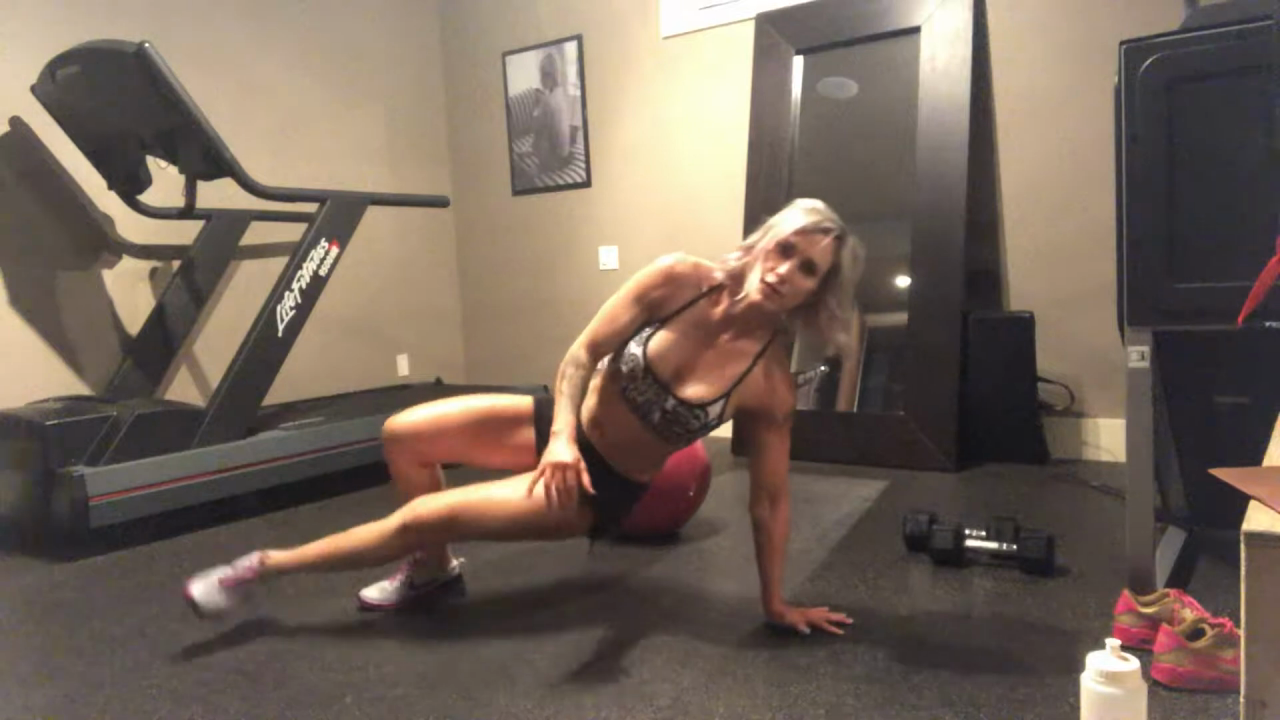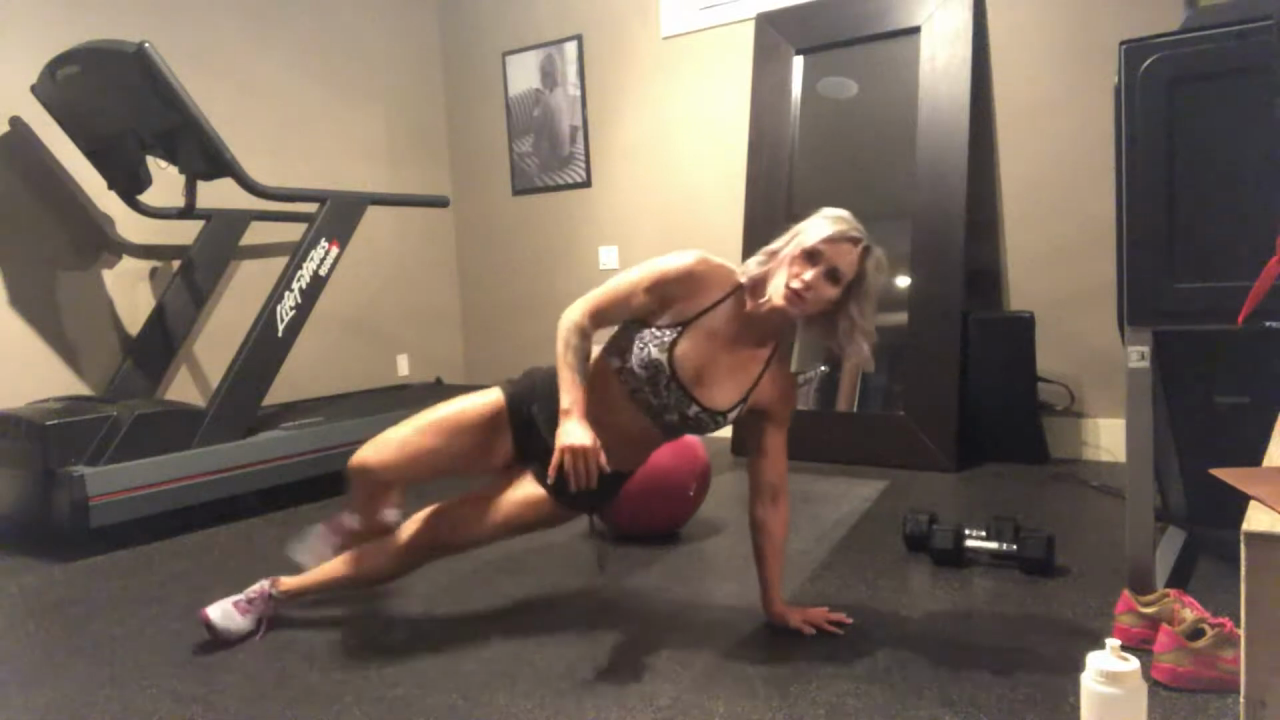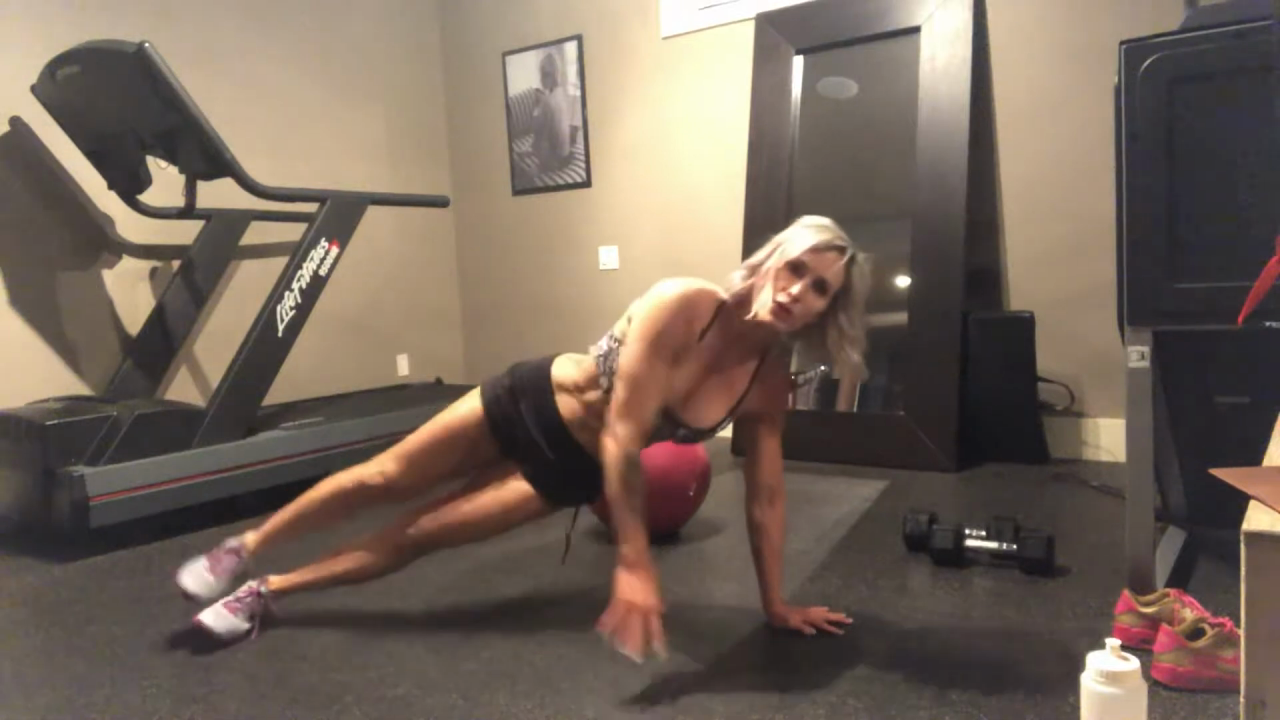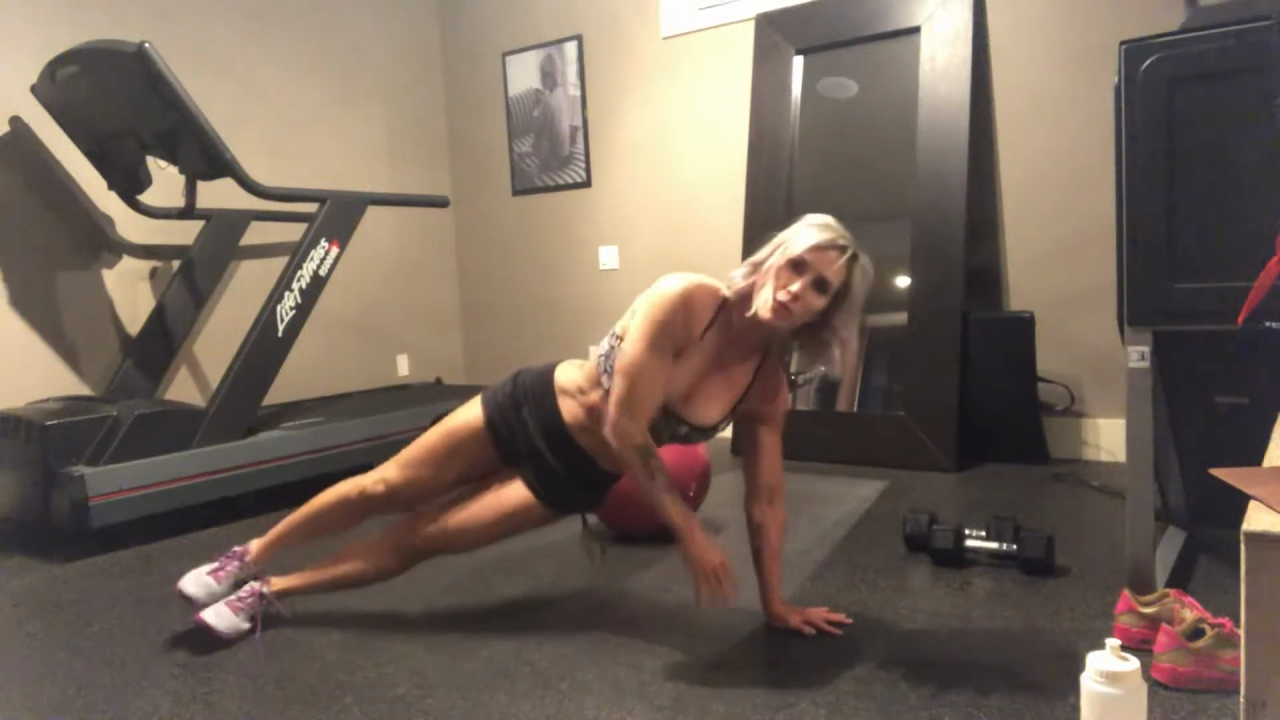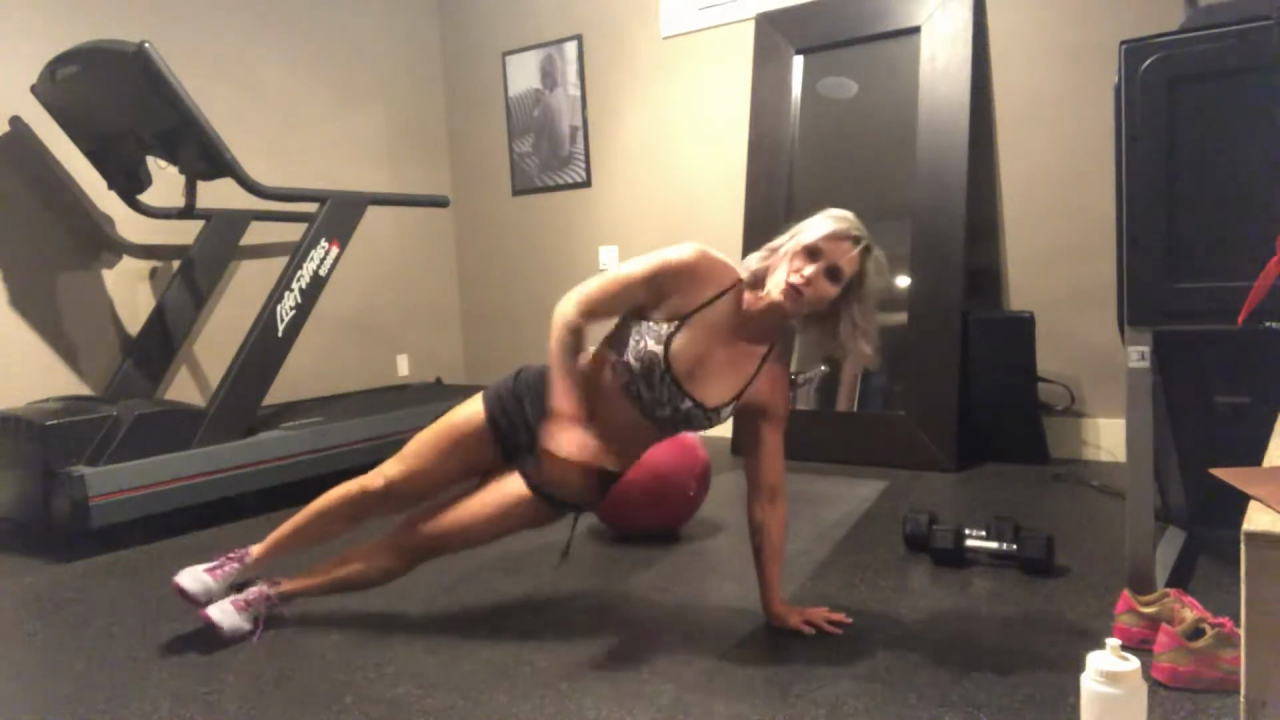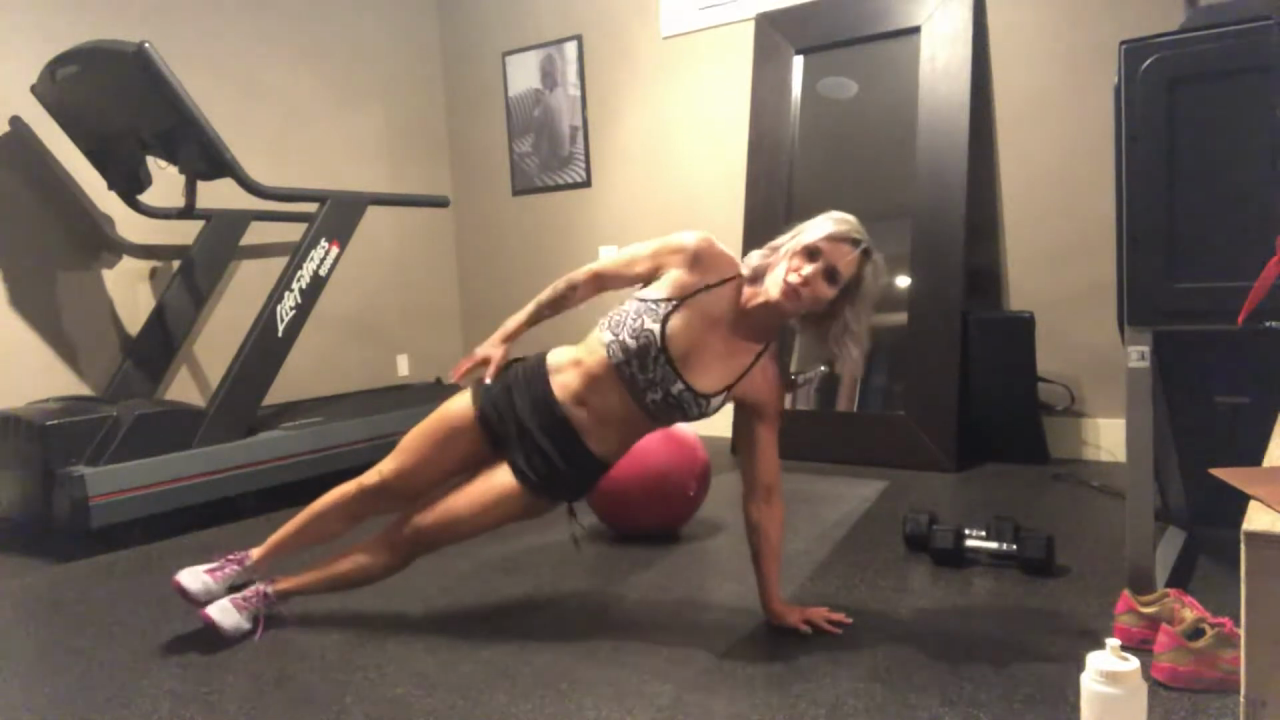
dt=0.3s
person 1, frame 1
left shoulder: (770, 386)
right shoulder: (679, 278)
left elbow: (769, 498)
right elbow: (582, 353)
left wrist: (776, 603)
right wrist: (563, 436)
left hip: (606, 489)
right hip: (561, 424)
left knee: (425, 517)
right knee: (403, 434)
left ankle: (271, 565)
right ankle: (433, 569)
person 1, frame 2
left shoulder: (775, 385)
right shoulder: (698, 277)
left elbow: (768, 498)
right elbow: (576, 318)
left wrist: (775, 603)
right wrist: (572, 414)
left hip: (584, 473)
right hip: (545, 403)
left knee: (430, 535)
right knee: (373, 466)
left ankle: (278, 590)
right ankle: (365, 526)
person 1, frame 3
left shoulder: (769, 391)
right shoulder: (683, 304)
left elbow: (765, 500)
right elbow: (624, 442)
left wrist: (776, 604)
right wrist: (633, 567)
left hip: (571, 470)
right hip: (532, 402)
left knee: (418, 534)
right knee: (382, 479)
left ankle: (265, 591)
right ankle: (248, 547)
person 1, frame 4
left shoulder: (768, 390)
right shoulder: (683, 300)
left elbow: (765, 499)
right elbow: (626, 432)
left wrist: (776, 604)
right wrist: (690, 533)
left hip: (575, 476)
right hip: (535, 407)
left knee: (417, 539)
right knee: (385, 490)
left ankle: (267, 591)
right ankle: (251, 555)
person 1, frame 5
left shoulder: (769, 385)
right shoulder: (698, 270)
left elbow: (767, 497)
right elbow: (573, 312)
left wrist: (775, 603)
right wrist: (563, 419)
left hip: (575, 471)
right hip: (538, 409)
left knee: (418, 541)
right knee: (384, 489)
left ankle: (270, 596)
right ankle: (249, 560)
person 1, frame 6
left shoulder: (762, 382)
right shoulder: (698, 258)
left elbow: (763, 495)
right elbow: (591, 275)
left wrist: (776, 602)
right wrist: (505, 333)
left hip: (567, 463)
right hip: (528, 394)
left knee: (412, 536)
right knee: (381, 488)
left ankle: (270, 593)
right ankle: (250, 561)
